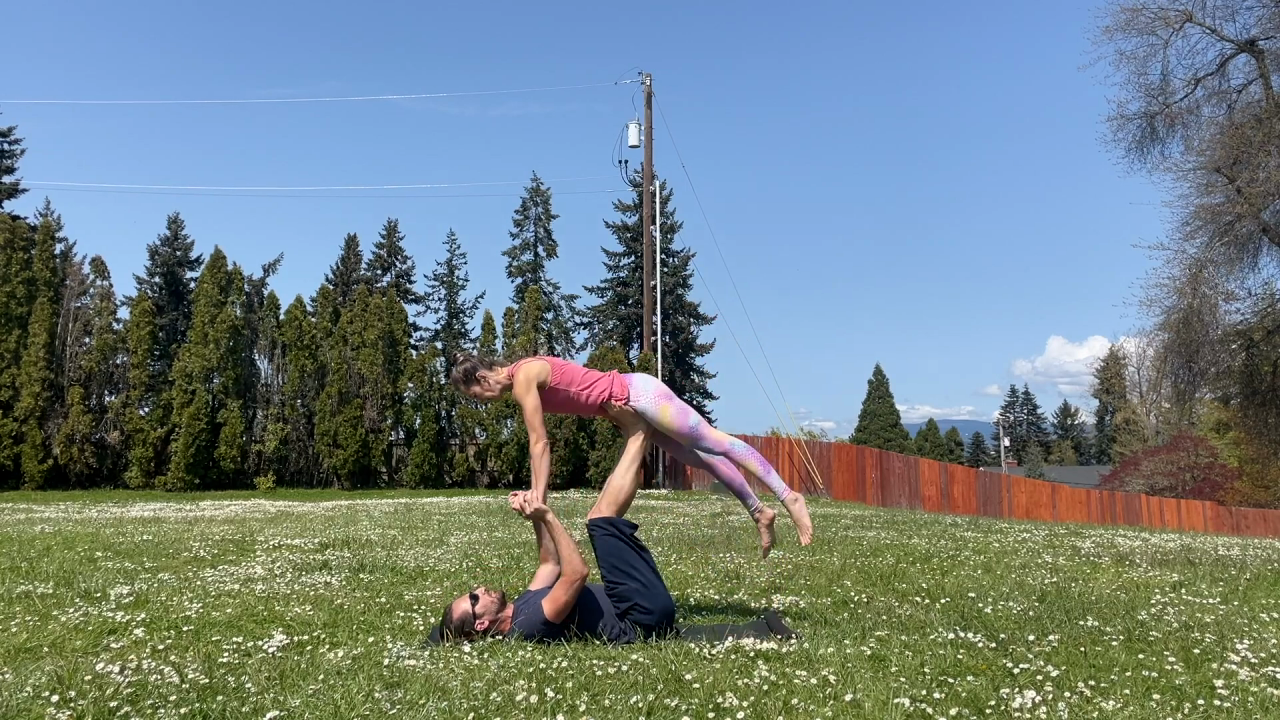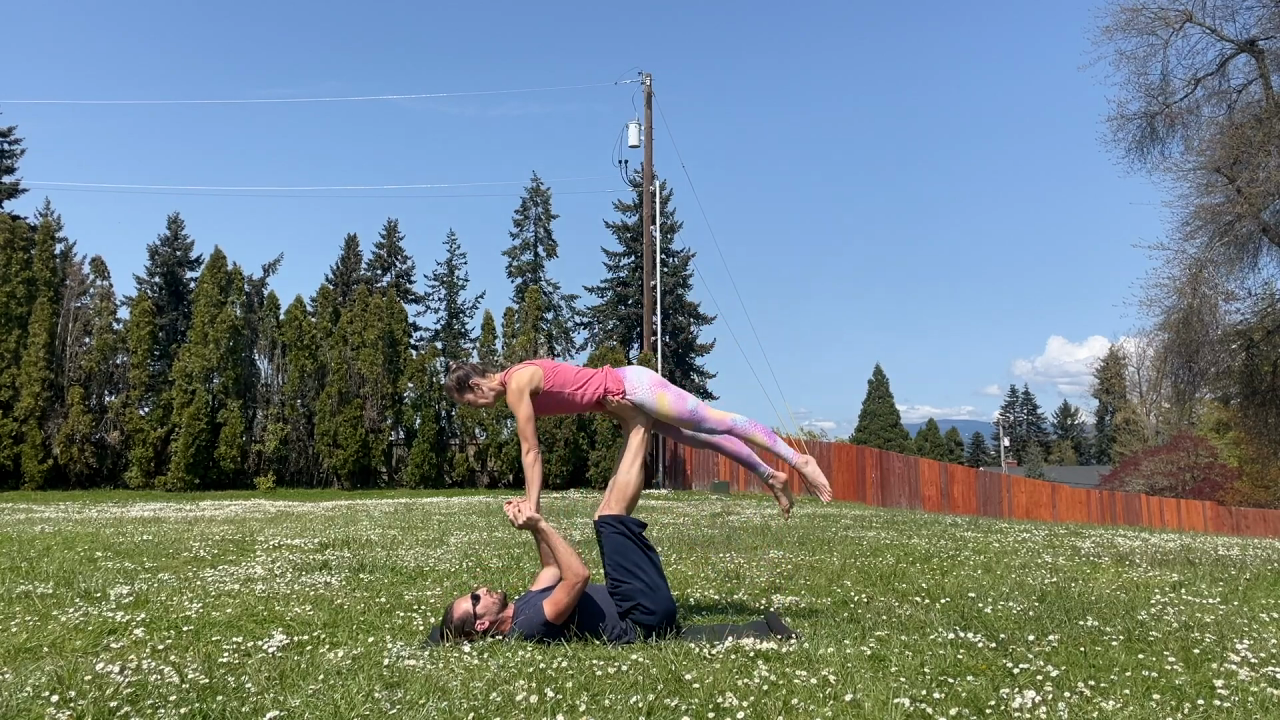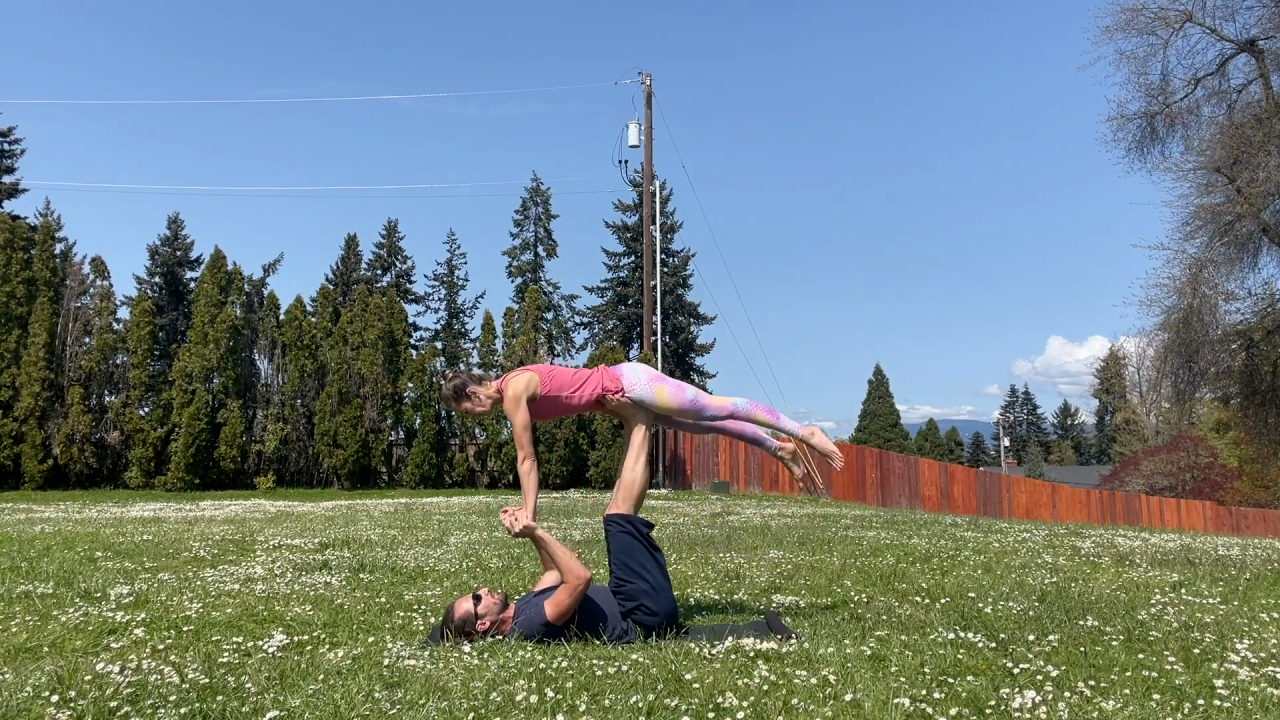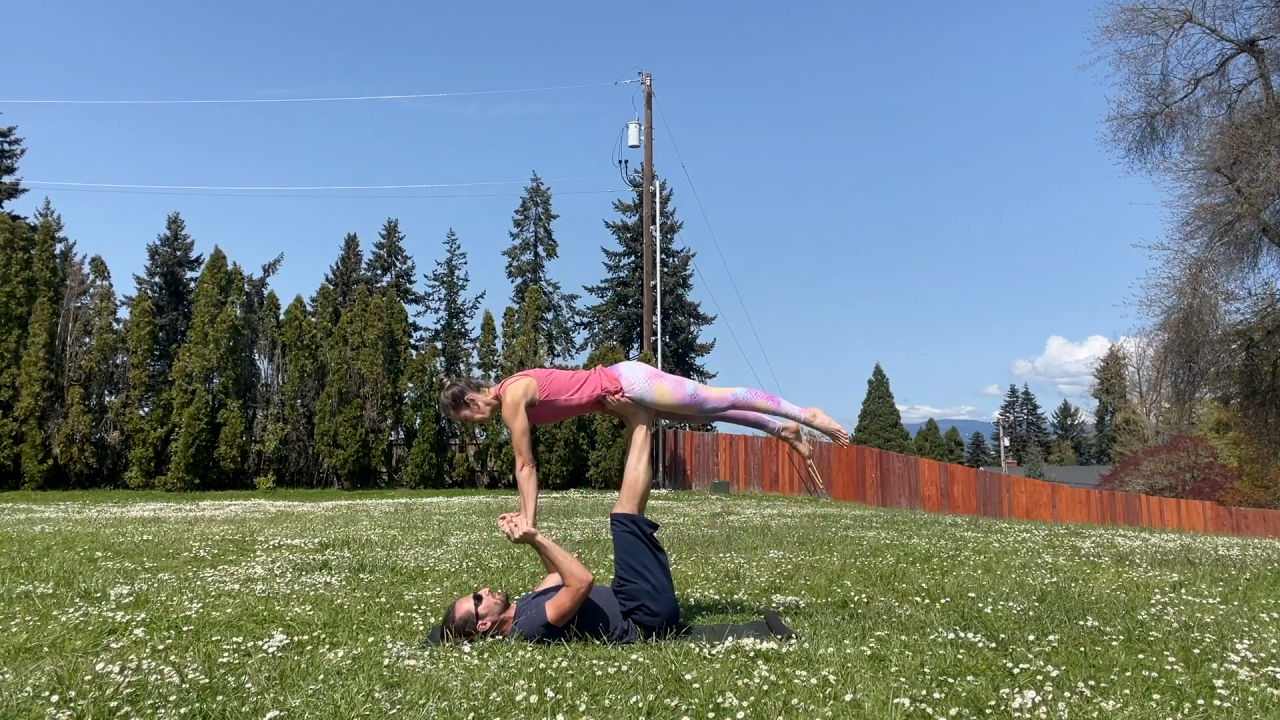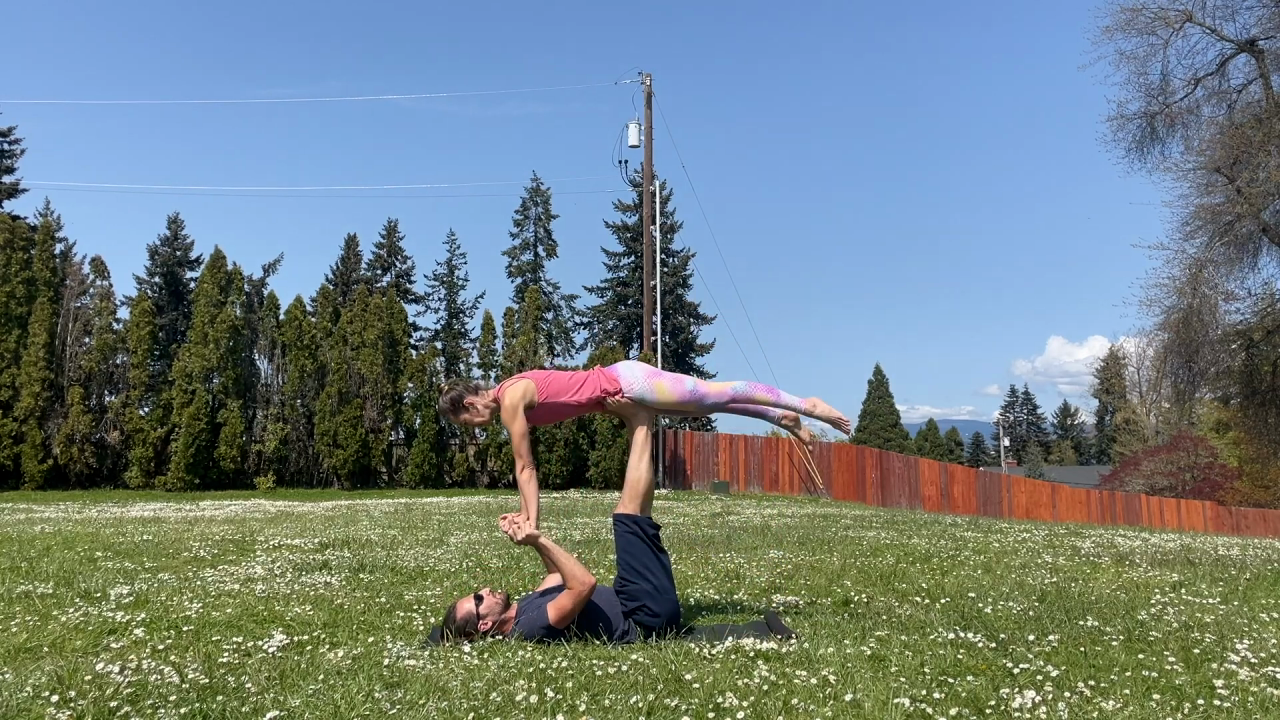
dt=0.1s
person 1, frame 1
left shoulder: (523, 378)
right shoulder: (523, 379)
left elbow: (540, 444)
right elbow: (539, 445)
left wrist: (538, 500)
right wrist: (534, 494)
left hip: (633, 394)
right hip: (627, 401)
left knee: (715, 443)
right knee: (699, 456)
left ankle: (789, 499)
right ankle: (759, 512)
person 1, frame 2
left shoulder: (516, 386)
right shoulder: (514, 384)
left elbow: (531, 452)
right elbow: (532, 450)
left wrist: (532, 508)
right wrist: (530, 503)
left hip: (630, 387)
right hip: (625, 396)
left knee: (719, 422)
right knee: (702, 436)
left ankle: (799, 462)
right ankle: (772, 478)
person 1, frame 3
left shoulder: (513, 391)
right shoulder: (514, 392)
left elbow: (526, 459)
right elbow: (526, 458)
left wrist: (529, 516)
right wrist: (526, 509)
left hip: (626, 385)
right hip: (622, 393)
left knee: (721, 411)
right knee: (705, 422)
left ankle: (803, 433)
right ankle: (781, 448)
person 1, frame 4
left shoulder: (511, 397)
right shoulder: (512, 396)
left elbow: (525, 466)
right elbow: (526, 464)
left wrist: (529, 522)
right wrist: (525, 517)
left hip: (625, 385)
right hip: (621, 391)
left knee: (720, 401)
right knee: (713, 411)
left ankle: (807, 415)
right ankle: (783, 429)
person 1, frame 5
left shoulder: (510, 400)
right shoulder: (510, 400)
left elbow: (525, 467)
right elbow: (525, 466)
left wrist: (534, 523)
right wrist: (526, 514)
left hip: (623, 384)
right hip: (619, 390)
left knee: (717, 394)
right knee: (709, 402)
left ankle: (805, 405)
right ankle: (782, 417)
person 2, frame 1
left shoulder: (523, 608)
right shoulder: (529, 626)
left elbow: (551, 564)
right elbow: (576, 573)
left wrist: (537, 520)
right wrist: (546, 515)
left hip: (643, 619)
right hip: (642, 618)
right knee: (601, 518)
person 2, frame 2
left shoulder: (524, 609)
right shoulder: (528, 626)
left elbow: (553, 568)
right elbow: (577, 576)
left wrist: (533, 526)
right wrist: (540, 525)
left hip: (644, 621)
right hip: (643, 617)
right knee: (610, 516)
person 2, frame 3
left shoulder: (521, 610)
right shoulder: (530, 627)
left elbow: (558, 571)
right elbow: (580, 578)
left wrist: (530, 529)
right wrist: (536, 532)
left hip: (646, 619)
right hip: (644, 618)
right knee: (620, 514)
person 2, frame 4
left shoulder: (522, 610)
right shoulder: (530, 627)
left elbow: (560, 574)
right elbow: (582, 582)
left wrist: (530, 537)
right wrist: (536, 538)
left hip: (647, 620)
right hip: (645, 618)
right knee: (625, 513)
person 2, frame 5
left shoulder: (525, 608)
right shoulder: (532, 627)
left elbow: (560, 573)
right elbow: (584, 584)
left wrist: (532, 537)
right wrist: (539, 540)
left hip: (648, 620)
right hip: (646, 619)
right knee: (628, 514)
